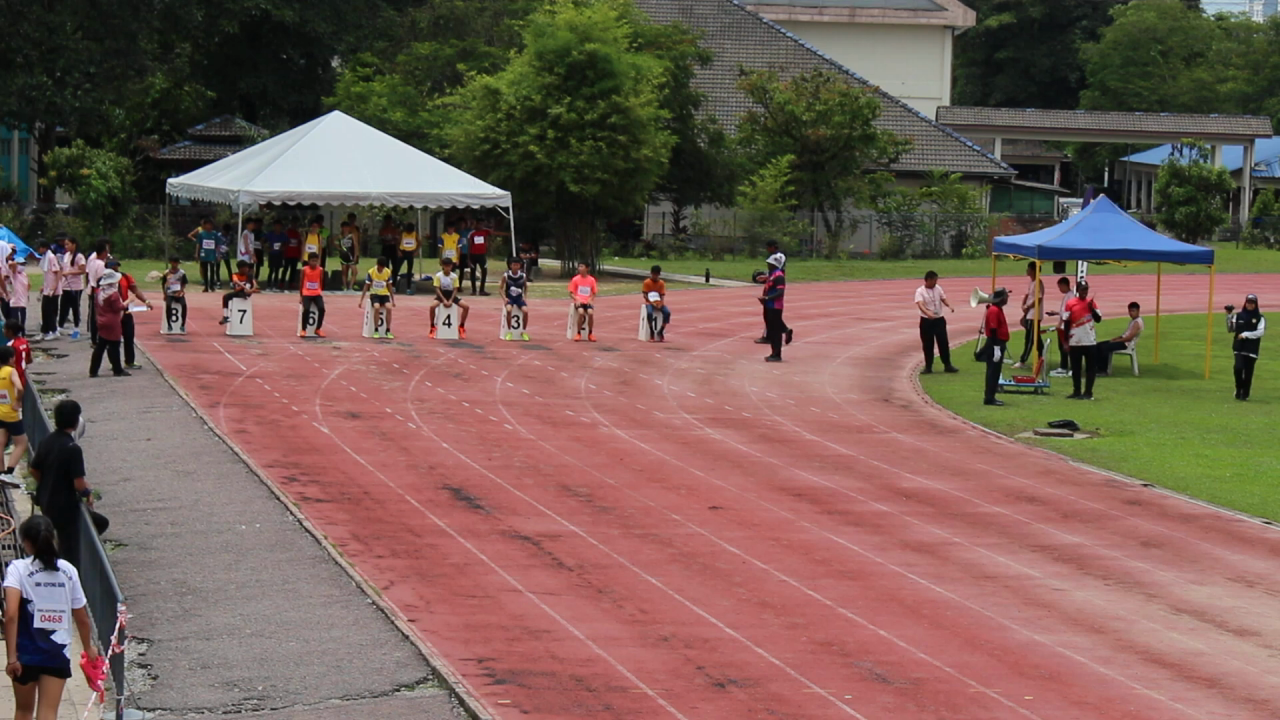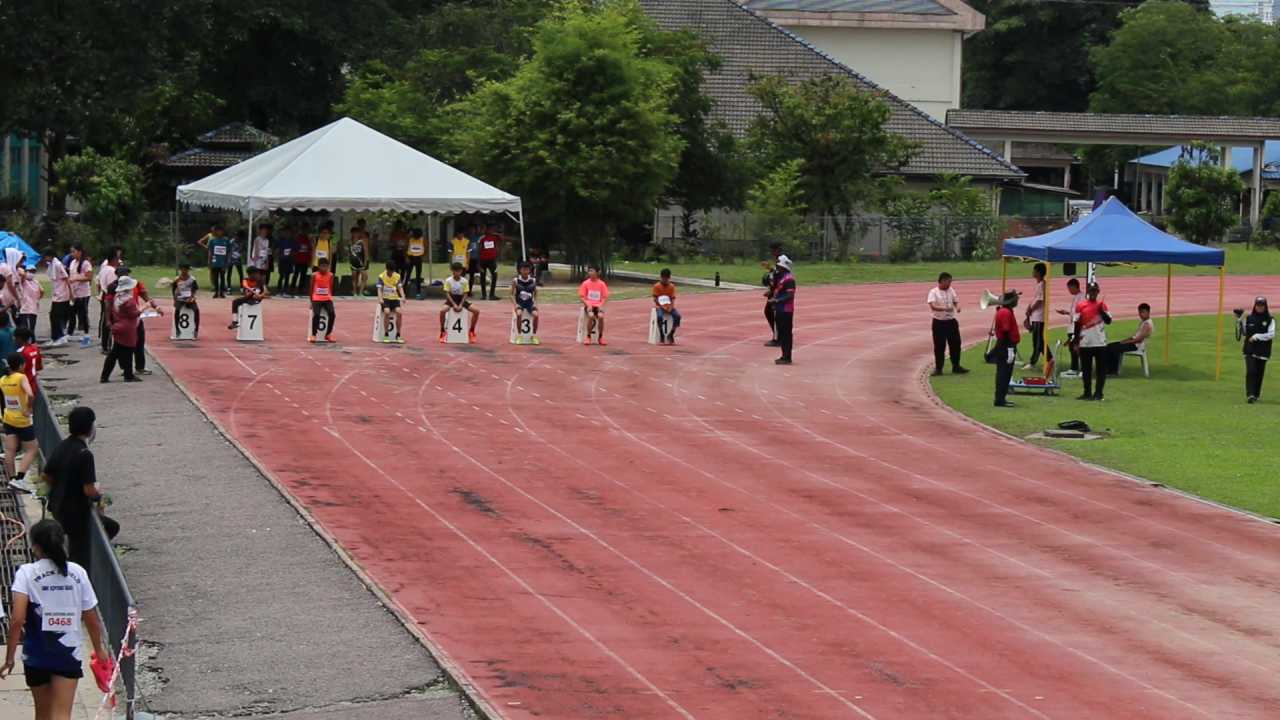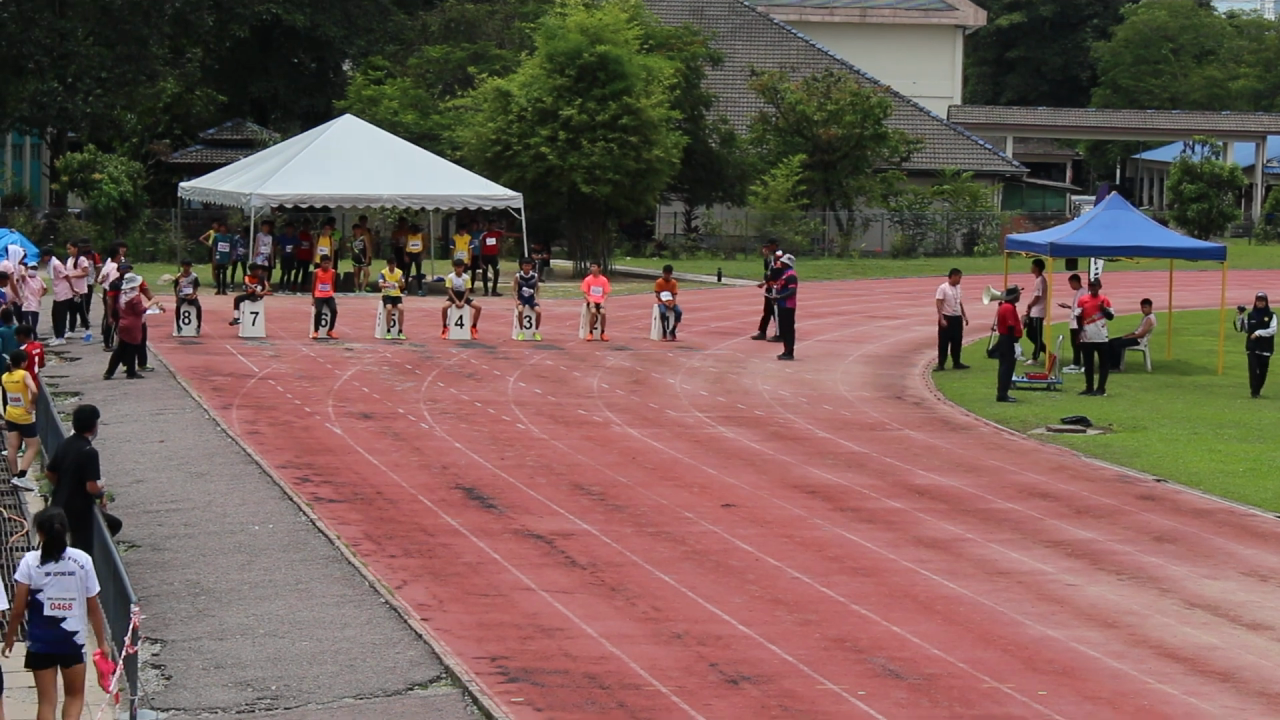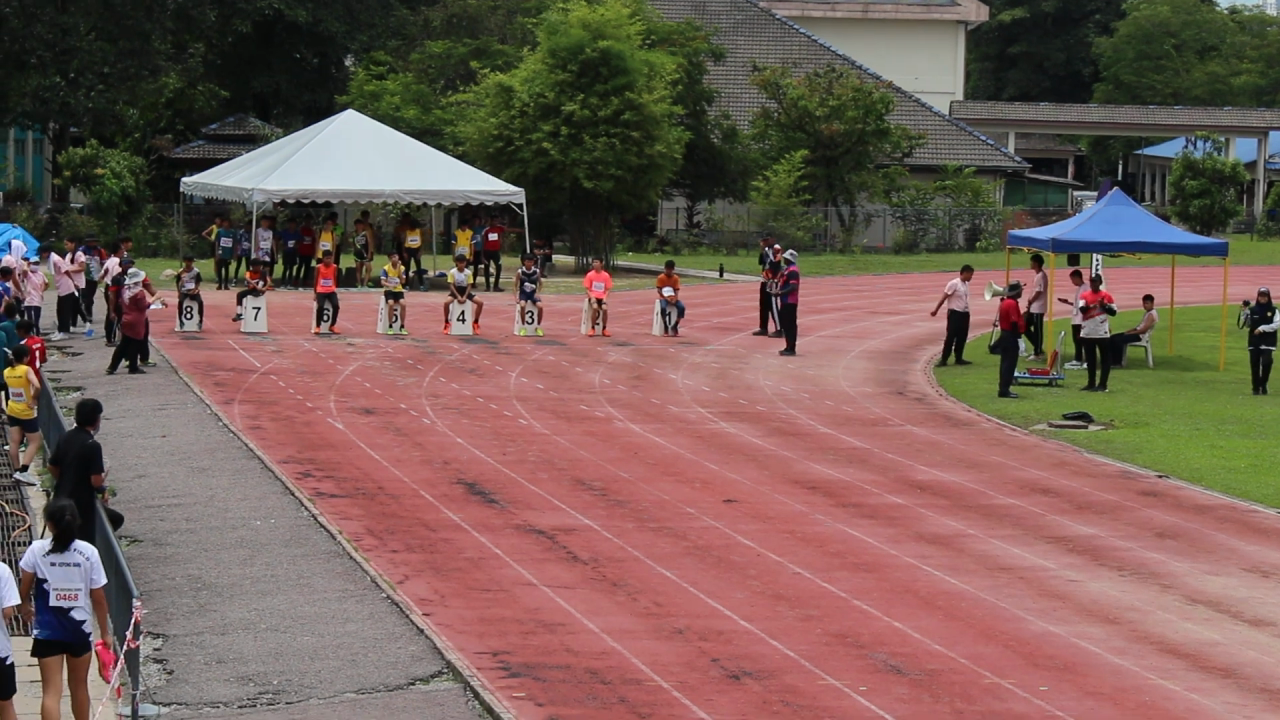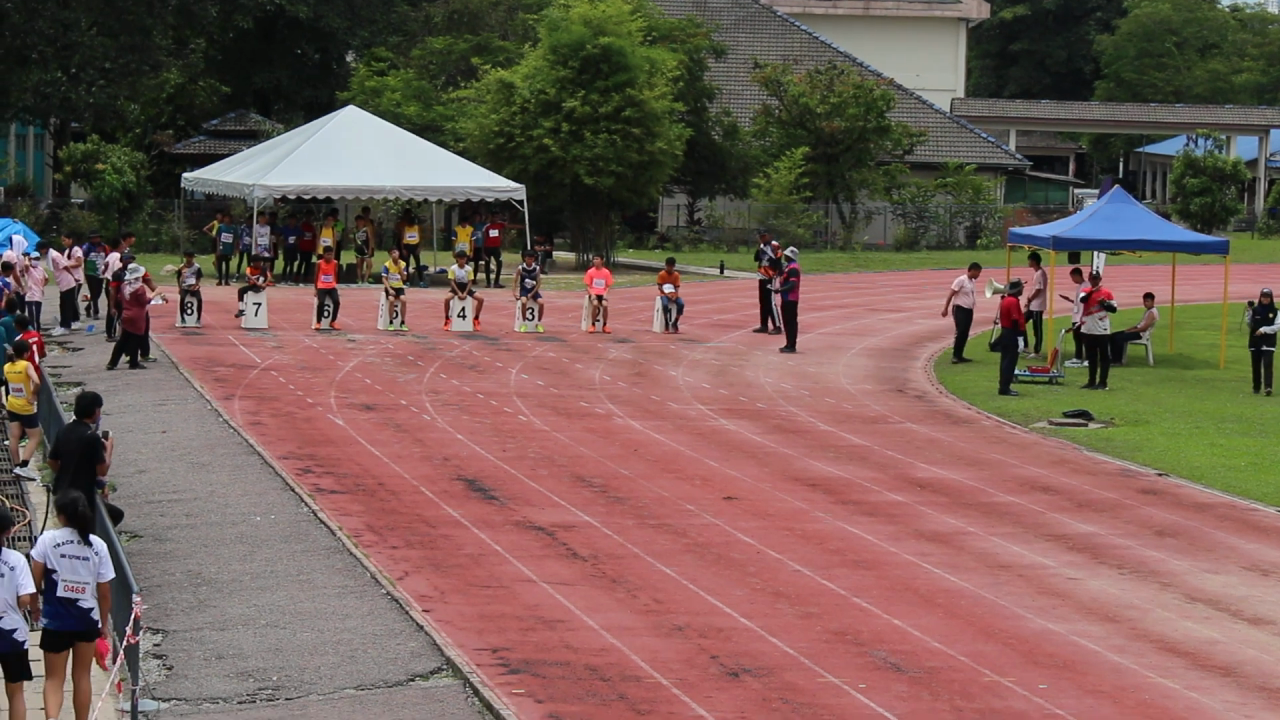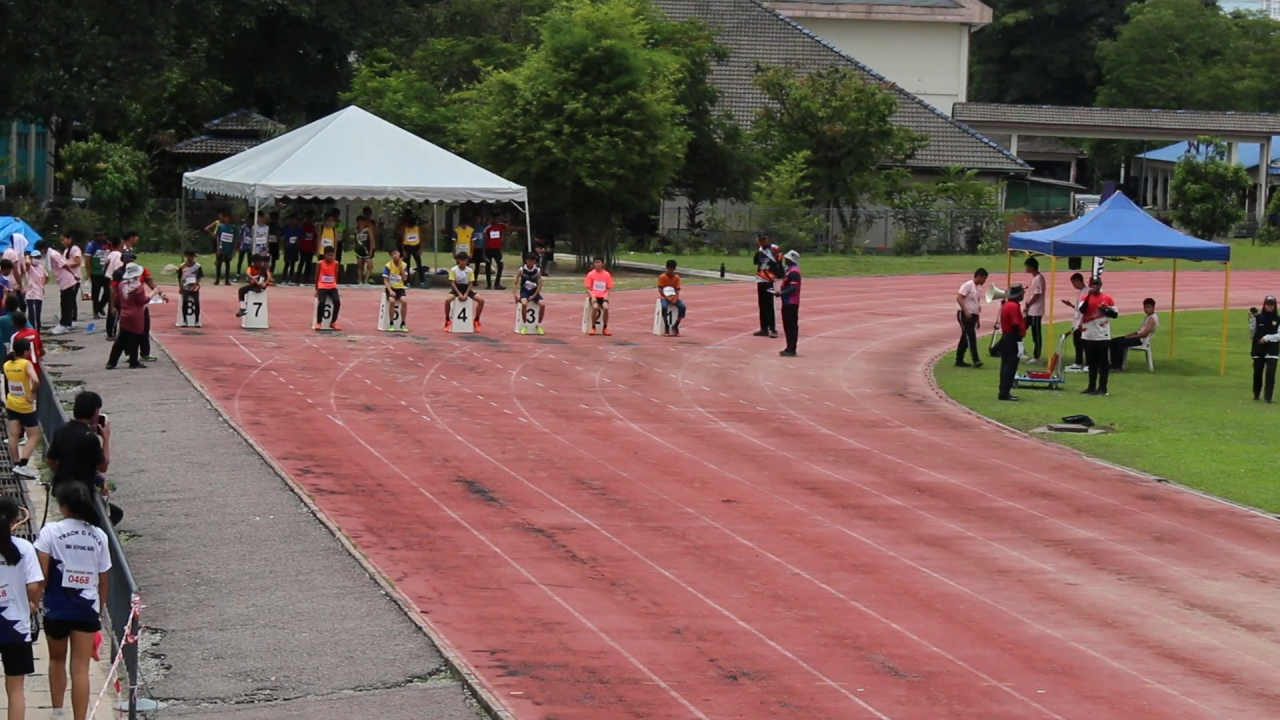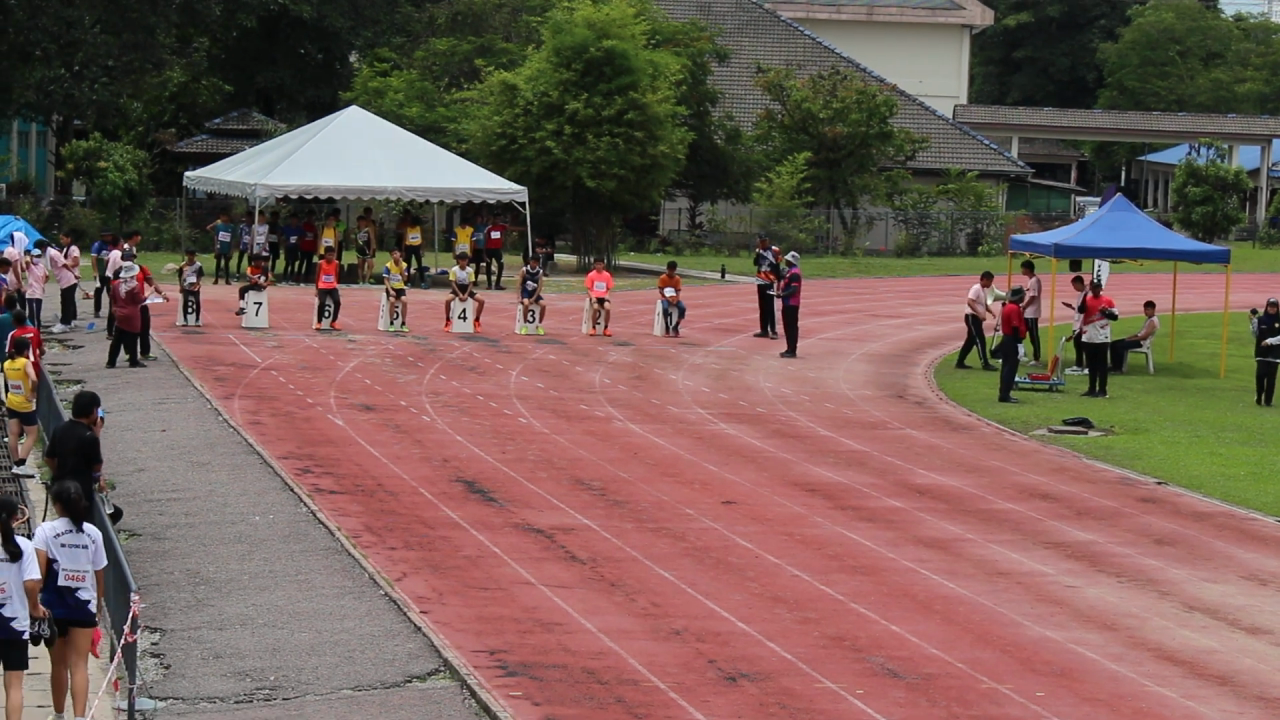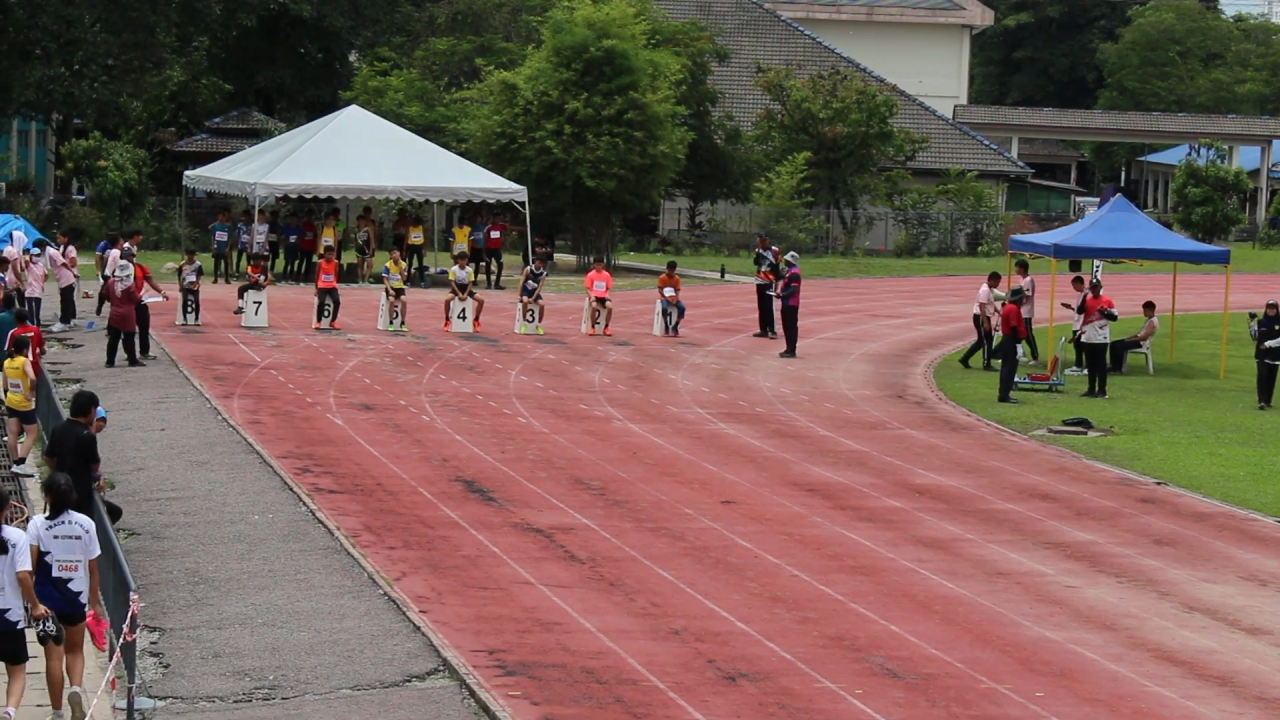
dt=0.2s
person 1, frame 1
left shoulder: (18, 569)
right shoulder: (68, 570)
left elbow: (11, 616)
right elbow: (82, 618)
left wrist: (11, 655)
right wrist: (89, 647)
left hip: (25, 654)
right hip: (58, 654)
left knee: (24, 709)
right knee: (47, 714)
person 1, frame 2
left shoulder: (26, 573)
right shoulder: (78, 573)
left elbow: (18, 620)
right elbow: (91, 619)
right wrist: (99, 648)
left hip: (36, 656)
right hip: (68, 656)
person 1, frame 3
left shoulder: (30, 561)
right shoulder: (82, 559)
left elbow: (19, 607)
right elbow: (93, 606)
right wrist: (102, 640)
left hip: (40, 642)
right hip: (72, 641)
left knee: (46, 700)
right knee: (75, 694)
person 1, frame 4
left shoulder: (37, 550)
right shoulder: (89, 551)
left elbow: (24, 591)
right elbow: (99, 598)
left wrist: (27, 609)
right wrist: (105, 632)
left hip: (47, 631)
right hip: (79, 630)
left knee: (51, 690)
right knee: (79, 685)
person 1, frame 5
left shoulder: (47, 540)
right shoulder: (97, 545)
left elbow: (36, 581)
right elbow: (104, 592)
right wrist: (104, 623)
left hip: (55, 619)
right hip: (87, 619)
left knee: (54, 678)
right knee: (82, 676)
person 1, frame 6
left shoulder: (51, 531)
right shoulder: (99, 535)
left elbow: (41, 573)
right elbow: (103, 581)
right wrist: (98, 608)
left hip: (56, 609)
right hip: (87, 610)
left knee: (57, 660)
right knee: (80, 669)
person 1, frame 7
left shoulder: (46, 530)
right shoulder: (93, 533)
left elbow: (38, 573)
right elbow: (99, 578)
left wrist: (35, 602)
right wrist: (97, 607)
left hip: (53, 607)
right hip: (84, 608)
left knee: (59, 664)
right knee: (79, 666)
person 1, frame 8
left shoulder: (38, 523)
right shoulder: (86, 523)
left elbow: (30, 565)
right elbow: (93, 569)
right wrist: (95, 602)
left hip: (47, 599)
right hip: (76, 599)
left knee: (54, 657)
right knee: (75, 650)
right ankle: (76, 689)
